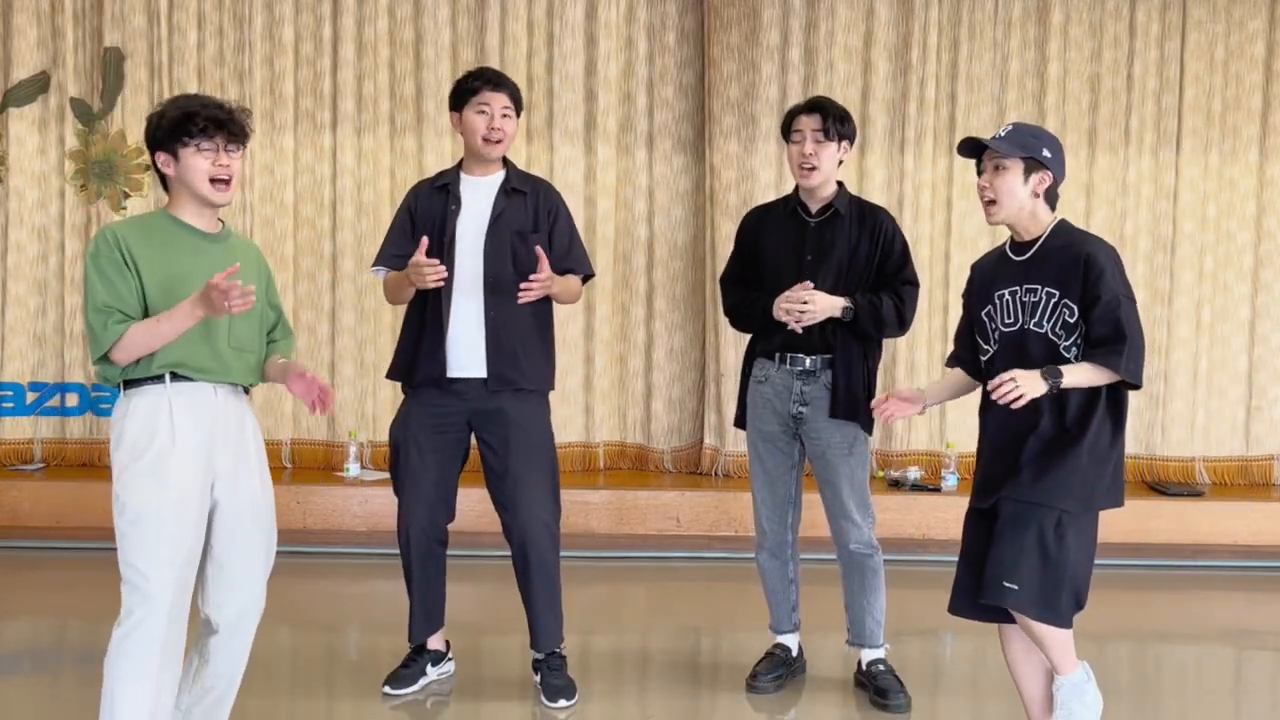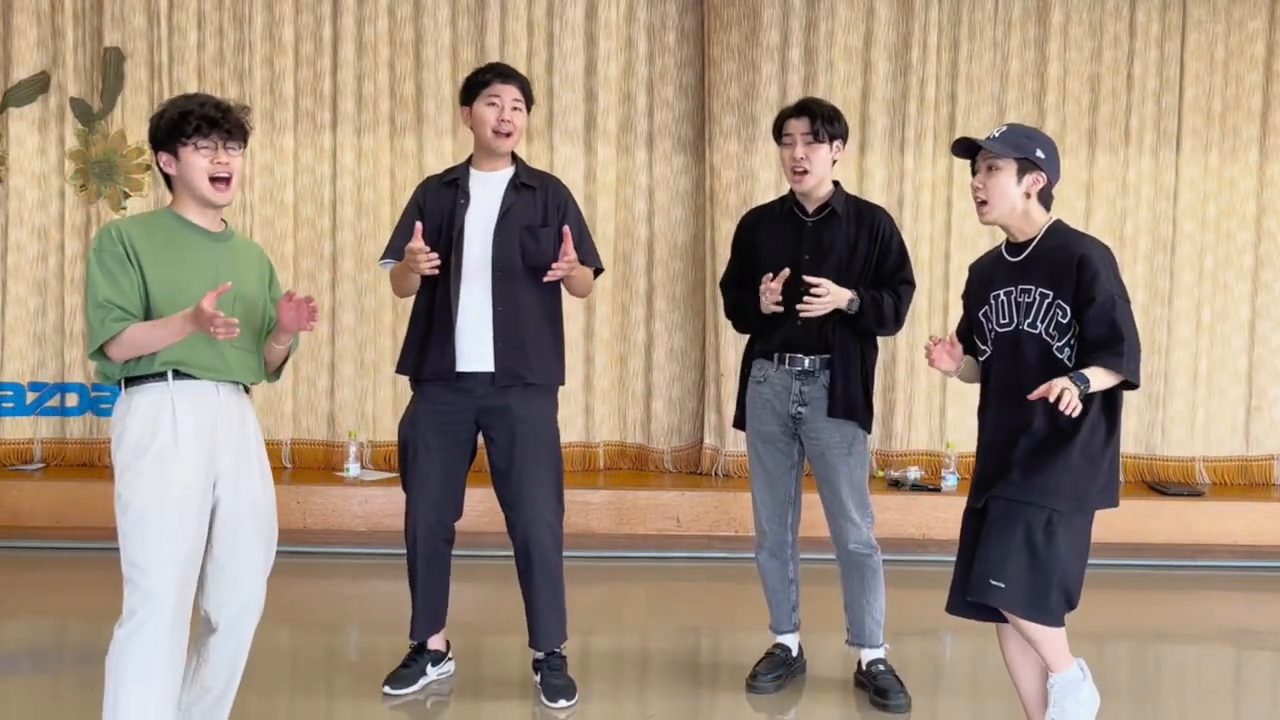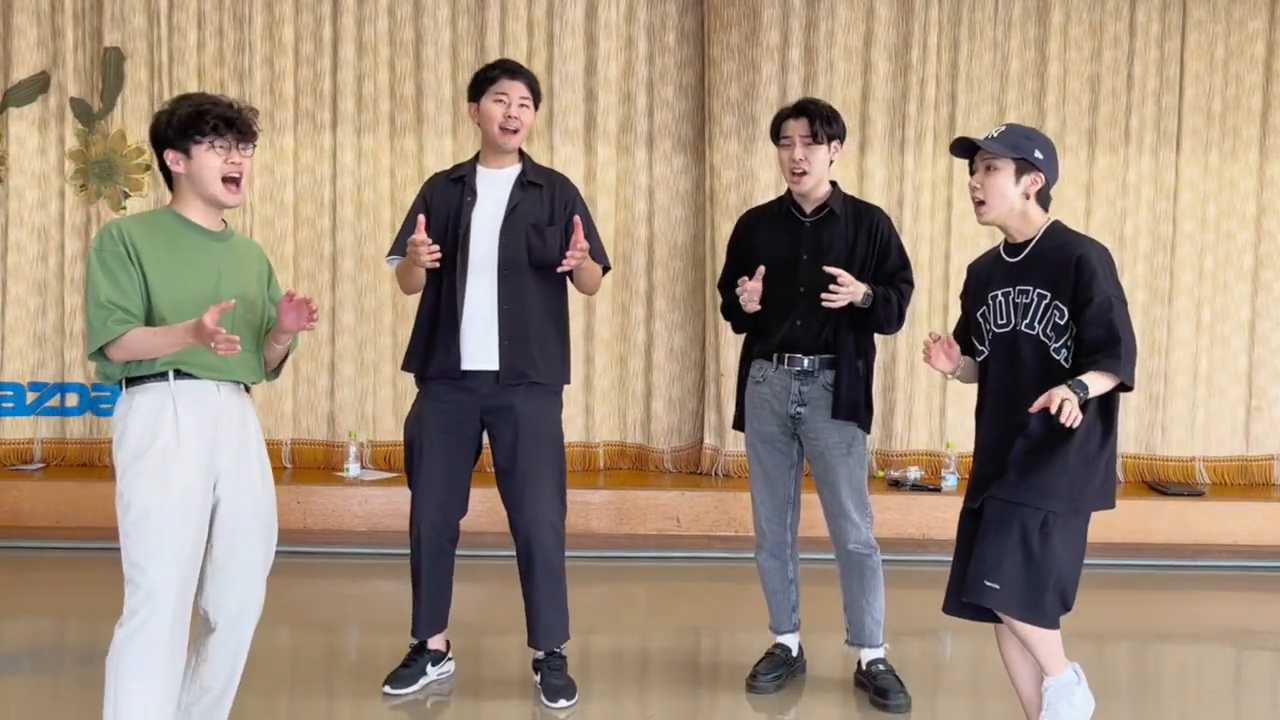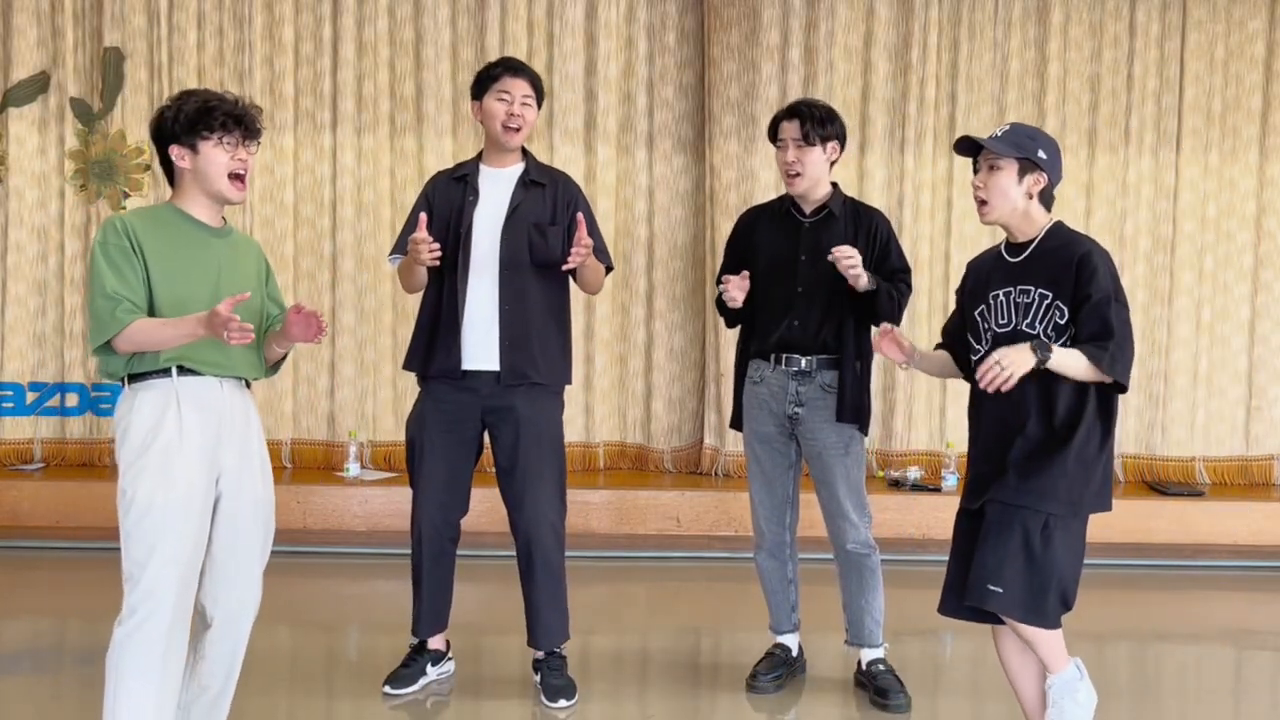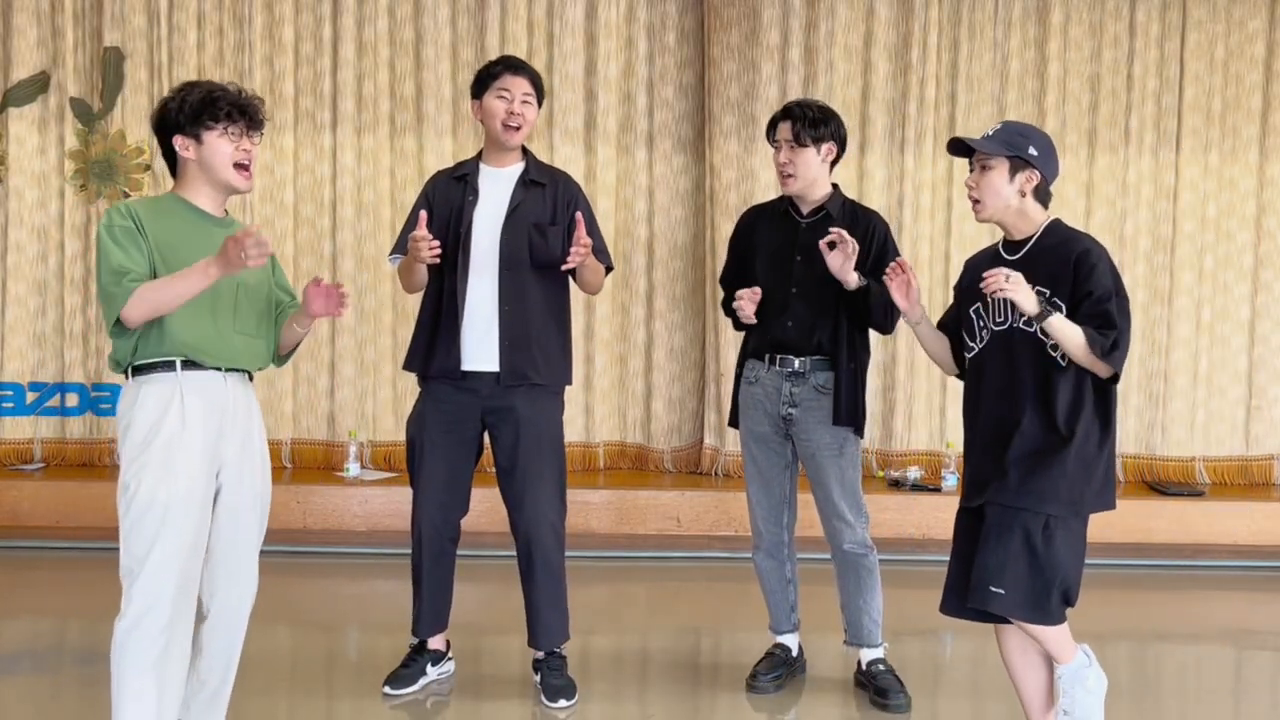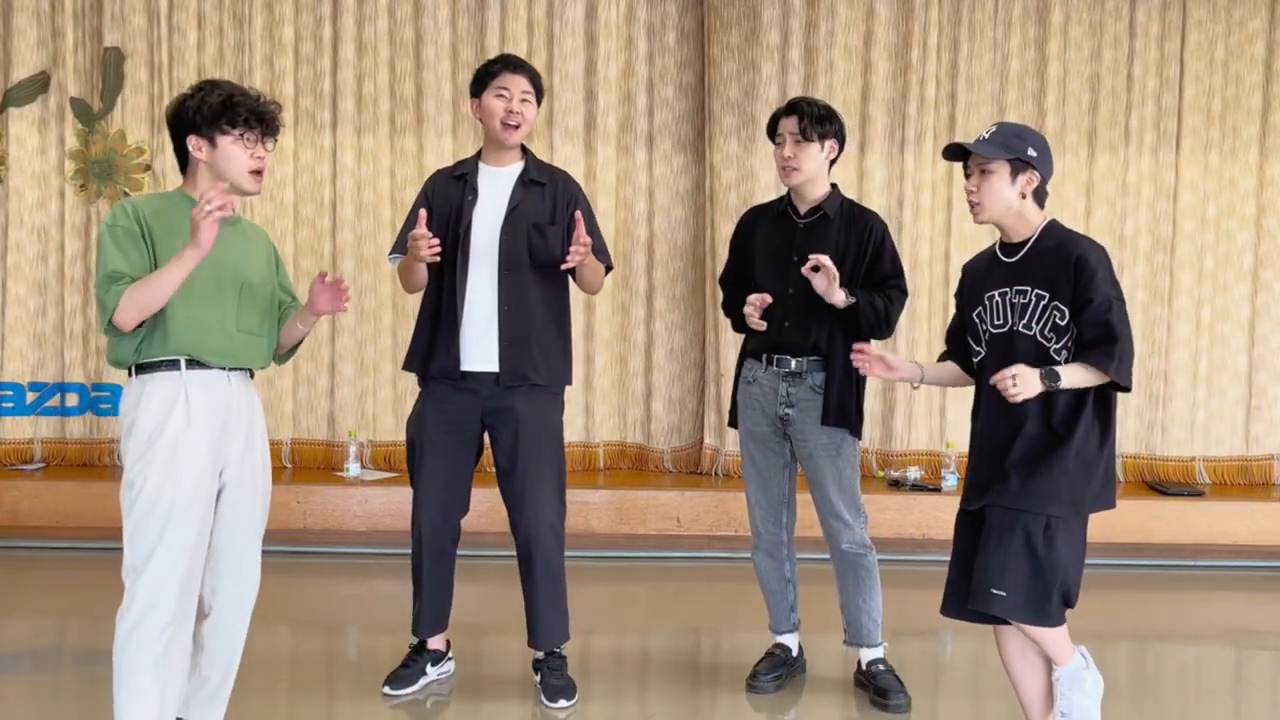
dt=0.3s
person 1, frame 1
left shoulder: (539, 197)
right shoulder: (425, 197)
left elbow: (576, 285)
right elbow: (390, 291)
left wrist: (550, 284)
right wrist: (412, 277)
left hip: (514, 386)
right hip: (434, 384)
left knee: (534, 519)
right knee: (419, 517)
left ankle: (549, 654)
right ankle: (430, 646)
person 1, frame 2
left shoulder: (548, 193)
right shoulder: (435, 192)
left elbow: (585, 284)
right elbow: (399, 286)
left wrist: (569, 268)
right wrist: (412, 265)
left hip: (522, 381)
right hip: (442, 379)
left knee: (537, 518)
right knee: (427, 515)
left ankle: (549, 654)
right ankle: (431, 646)
person 1, frame 3
left shoulder: (555, 191)
right shoulder: (442, 189)
left elbow: (591, 283)
right elbow: (406, 283)
left wrist: (580, 261)
right wrist: (414, 259)
left hip: (527, 381)
right hip: (447, 377)
left knee: (539, 518)
right knee: (431, 514)
left ankle: (549, 654)
right ankle: (431, 646)
person 1, frame 4
left shoulder: (558, 190)
right shoulder: (444, 188)
left elbow: (595, 283)
right elbow: (408, 283)
left wrist: (584, 260)
right wrist: (416, 259)
left hip: (527, 380)
right hip: (448, 377)
left knee: (539, 519)
right knee: (432, 514)
left ankle: (549, 654)
right ankle: (431, 646)
person 1, frame 5
left shoulder: (558, 190)
right shoulder: (445, 187)
left elbow: (595, 283)
right elbow: (410, 283)
left wrist: (583, 260)
right wrist: (416, 258)
left hip: (528, 380)
right hip: (449, 377)
left knee: (539, 519)
right knee: (432, 514)
left ankle: (549, 654)
right ankle: (431, 646)
person 1, frame 6
left shoulder: (558, 189)
right shoulder: (444, 186)
left elbow: (595, 282)
right elbow: (410, 282)
left wrist: (582, 259)
right wrist: (416, 257)
left hip: (529, 381)
right hip: (448, 377)
left knee: (539, 520)
right knee: (433, 515)
left ankle: (550, 654)
right ankle: (432, 646)
person 2, frame 1
left shoulder: (247, 254)
right shoulder: (121, 240)
right elbow: (119, 345)
left wrist: (295, 375)
right wrist: (200, 305)
left hip: (236, 422)
right hip: (160, 417)
left knee: (241, 597)
right knee: (156, 595)
person 2, frame 2
left shoulder: (252, 256)
right shoulder: (124, 237)
right elbow: (116, 342)
left wrist: (284, 333)
right wrist: (190, 321)
left hip: (237, 420)
right hip: (161, 414)
left knee: (241, 596)
right knee: (159, 593)
person 2, frame 3
left shoulder: (251, 256)
right shoulder: (126, 236)
right elbow: (116, 342)
left wrist: (283, 332)
right wrist: (192, 333)
left hip: (238, 419)
right hip: (162, 414)
left knee: (240, 595)
right knee: (159, 592)
person 2, frame 4
left shoulder: (248, 252)
right shoulder: (127, 230)
right elbow: (122, 332)
left wrist: (287, 336)
right wrist: (202, 324)
left hip: (239, 415)
right hip: (164, 410)
left knee: (235, 593)
right knee: (160, 590)
person 2, frame 5
left shoulder: (251, 240)
right shoulder: (131, 218)
left elbow: (276, 344)
right elbow: (132, 307)
left wrist: (307, 313)
right wrist: (216, 265)
left hip: (240, 408)
right hip: (167, 402)
left knee: (233, 587)
right knee: (160, 583)
person 2, frame 6
left shoulder: (257, 241)
right shoulder: (137, 215)
left elbow: (280, 338)
right elbow: (121, 311)
left wrist: (312, 309)
right wrist: (192, 253)
left hip: (242, 405)
right hip: (170, 399)
left knee: (233, 584)
right knee: (162, 582)
person 3, frame 1
left shoulder: (873, 224)
right shoulder: (761, 223)
left elbow: (900, 307)
right elbow: (733, 301)
left wrist: (839, 306)
right wrist: (772, 308)
left hip: (837, 388)
right hip: (769, 383)
left knee: (855, 530)
right knee: (772, 525)
left ankle: (872, 657)
right ankle: (786, 644)
person 3, frame 2
left shoulder: (870, 222)
right shoulder: (758, 224)
left elbow: (897, 307)
right elbow: (732, 305)
left wrist: (848, 300)
right wrist: (758, 304)
left hip: (835, 387)
right hip: (768, 384)
left knee: (854, 529)
right knee: (772, 525)
left ankle: (871, 657)
right ankle: (786, 644)
person 3, frame 3
left shoulder: (868, 222)
right shoulder: (755, 224)
left elbow: (897, 307)
right elbow: (730, 310)
left wrist: (862, 294)
right wrist: (744, 304)
left hip: (835, 387)
right hip: (767, 385)
left knee: (853, 529)
right knee: (771, 526)
left ankle: (871, 657)
right ankle: (786, 644)
person 3, frame 4
left shoulder: (866, 224)
right shoulder: (755, 223)
left elbow: (897, 308)
right elbow: (731, 306)
left wrist: (864, 282)
right wrist: (731, 301)
left hip: (832, 388)
right hip: (765, 385)
left knee: (852, 529)
right knee: (771, 526)
left ankle: (872, 657)
right ankle: (786, 644)
person 3, frame 5
left shoulder: (863, 225)
right shoulder: (755, 223)
left elbow: (890, 316)
right elbow: (731, 294)
left wrist: (852, 280)
right wrist: (740, 309)
left hip: (826, 389)
right hip: (760, 385)
left knee: (848, 528)
right knee: (768, 525)
left ankle: (870, 657)
right ankle: (786, 644)
person 3, frame 6
left shoulder: (862, 226)
right shoulder: (756, 223)
left elbow: (888, 315)
right elbow: (730, 294)
left wrist: (840, 297)
right wrist: (745, 310)
left hip: (824, 389)
right hip: (758, 385)
left knee: (846, 528)
right knee: (767, 525)
left ankle: (871, 656)
right ankle: (785, 644)
person 4, frame 1
left shoulder: (1090, 259)
right shoulder: (987, 271)
left elbow: (1121, 360)
left wrist: (1047, 378)
right wrist: (922, 398)
left hip: (1068, 460)
right hip: (1001, 459)
left knee: (1024, 586)
right knee: (1001, 602)
person 4, frame 2
left shoulder: (1086, 259)
right shoulder: (985, 271)
left elbow: (1120, 359)
left wrist: (1078, 382)
right wrist: (956, 365)
left hip: (1065, 460)
right hip: (999, 458)
left knee: (1013, 585)
right knee: (1004, 602)
person 4, frame 3
left shoulder: (1083, 260)
right shoulder: (983, 272)
left elbow: (1117, 362)
left wrist: (1076, 390)
right wrist: (953, 364)
left hip: (1061, 462)
right hip: (997, 458)
left knee: (1010, 587)
right knee: (1003, 603)
person 4, frame 4
left shoulder: (1083, 259)
right shoulder: (982, 271)
left elbow: (1111, 363)
right elbow: (964, 363)
left wrist: (1036, 354)
right wrist: (914, 357)
left hip: (1057, 461)
right hip: (993, 460)
left knee: (1013, 590)
right knee: (992, 602)
person 4, frame 5
left shoulder: (1081, 256)
right shoulder: (981, 266)
left elbow: (1106, 357)
right elbow: (957, 360)
left wrist: (1037, 309)
right wrist: (913, 314)
left hip: (1057, 462)
right hip: (992, 461)
left knee: (1015, 590)
right knee: (998, 605)
left ankle: (1076, 668)
person 4, frame 6
left shoulder: (1081, 259)
right shoulder: (979, 271)
left elbow: (1112, 362)
left wrist: (1046, 378)
right wrist: (911, 371)
left hip: (1058, 463)
right hip: (994, 462)
left knee: (1014, 595)
right knee: (995, 605)
left ankle: (1073, 671)
